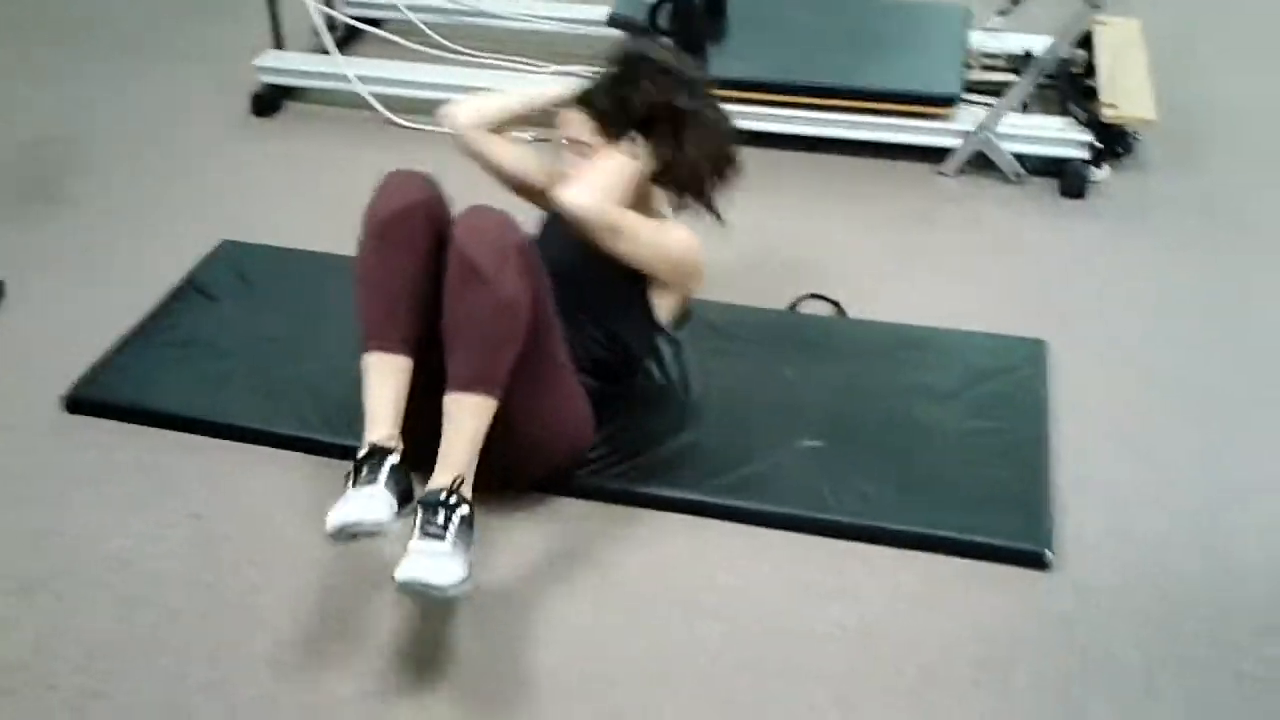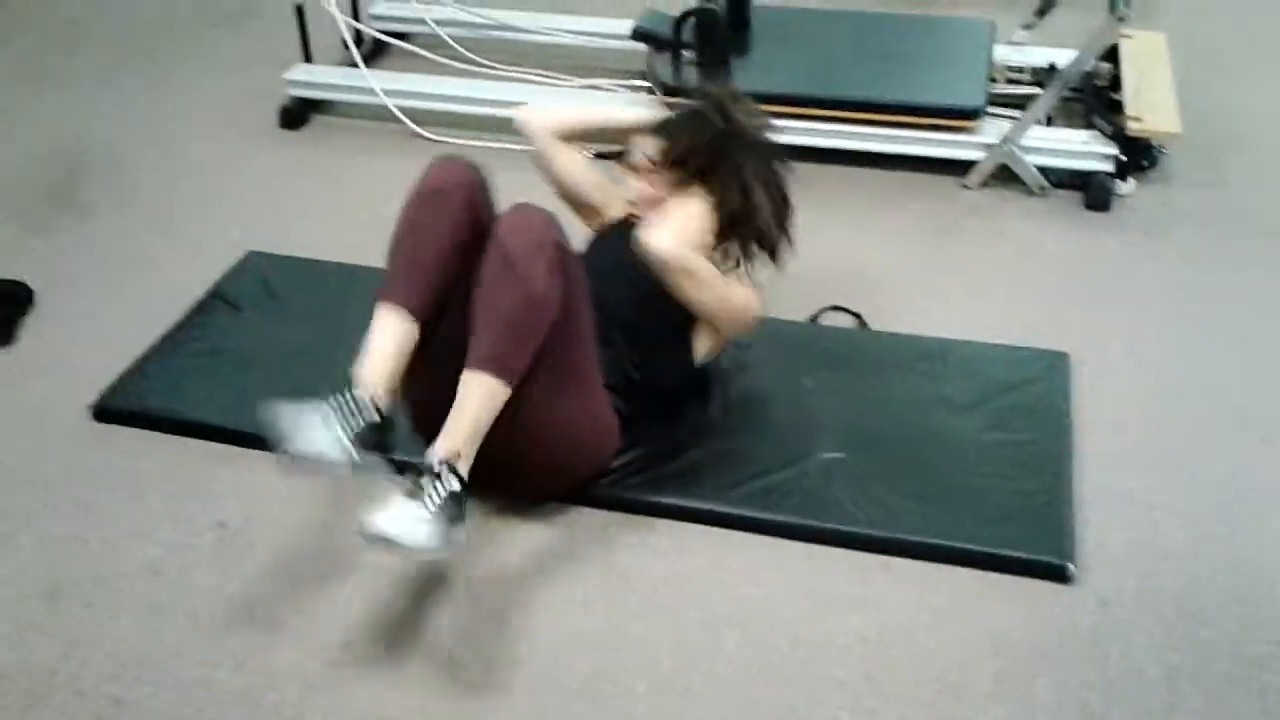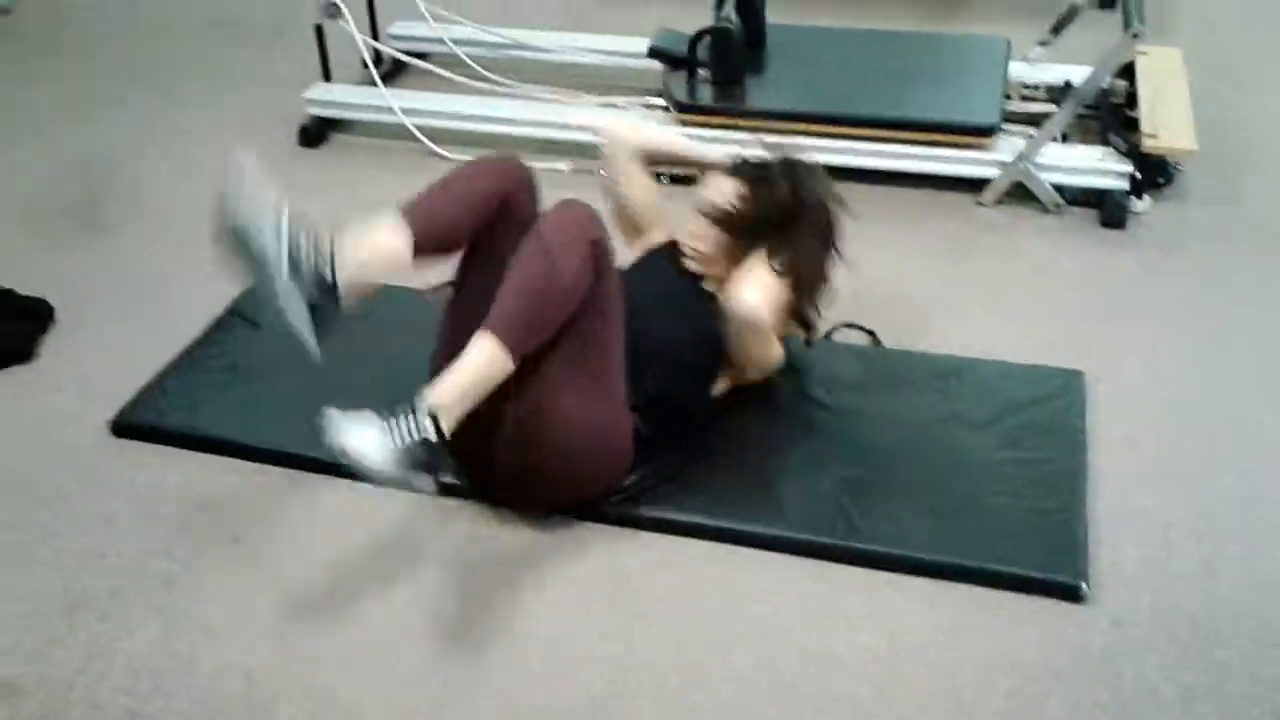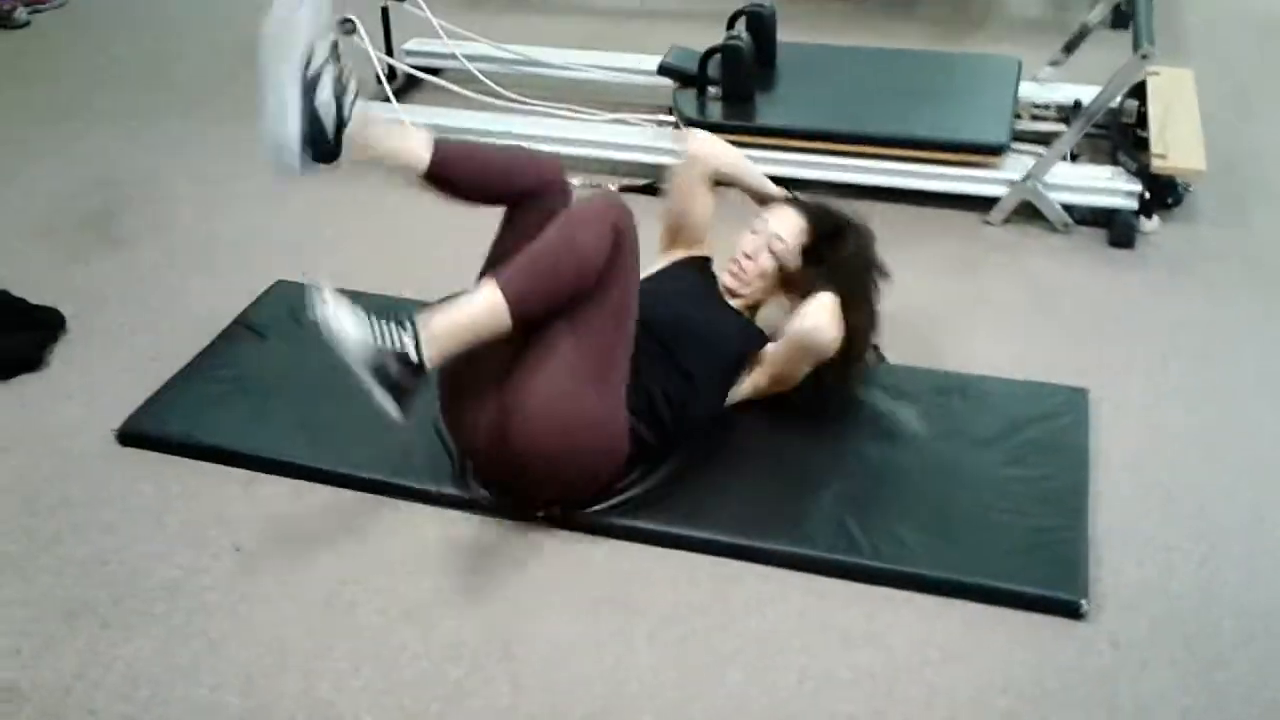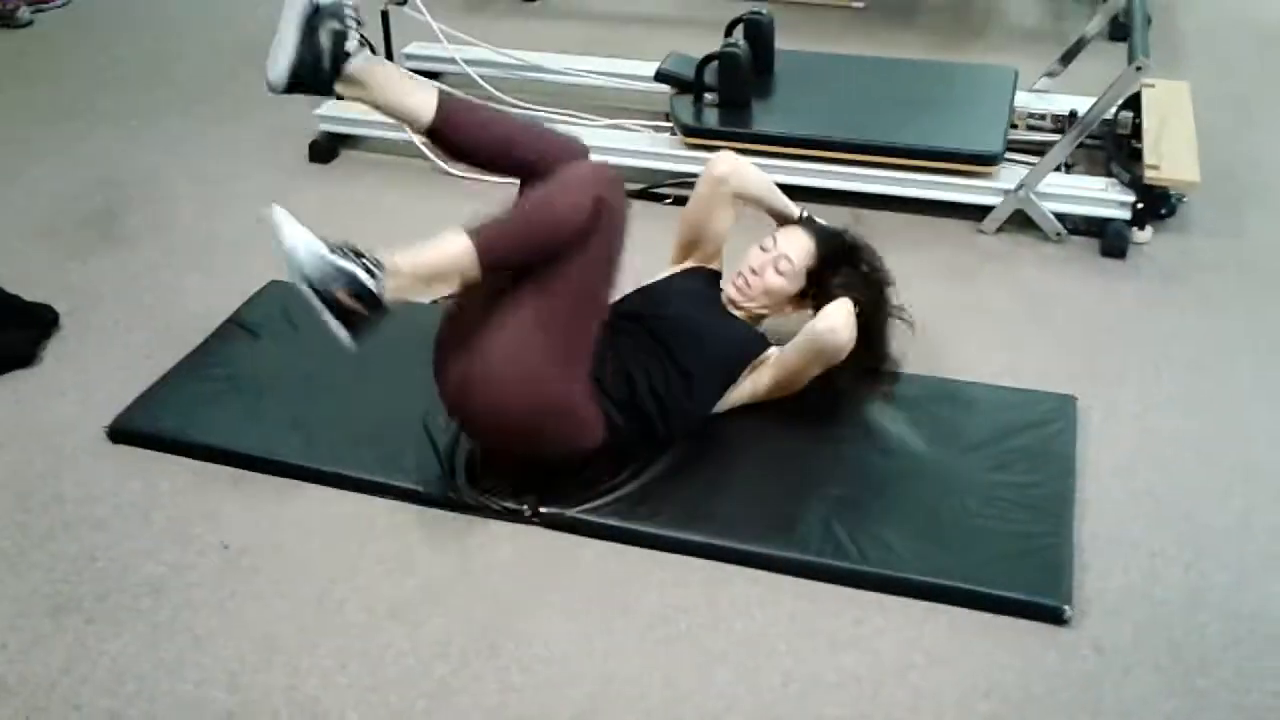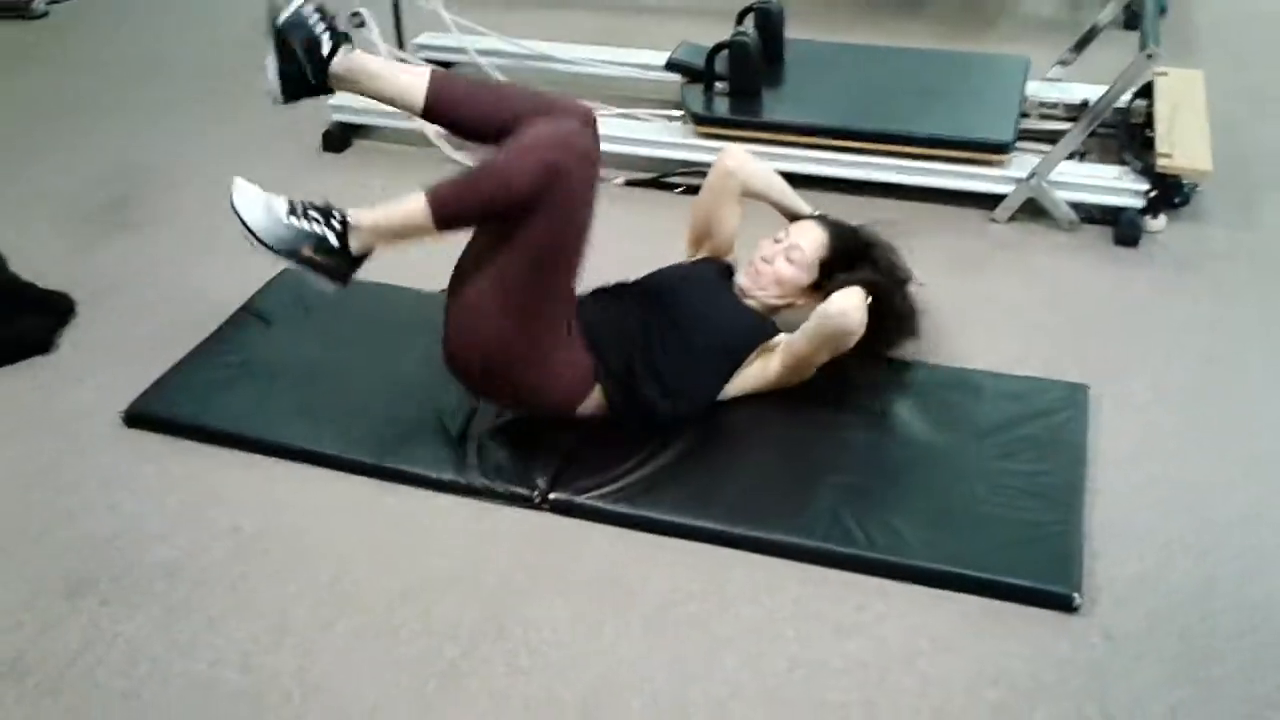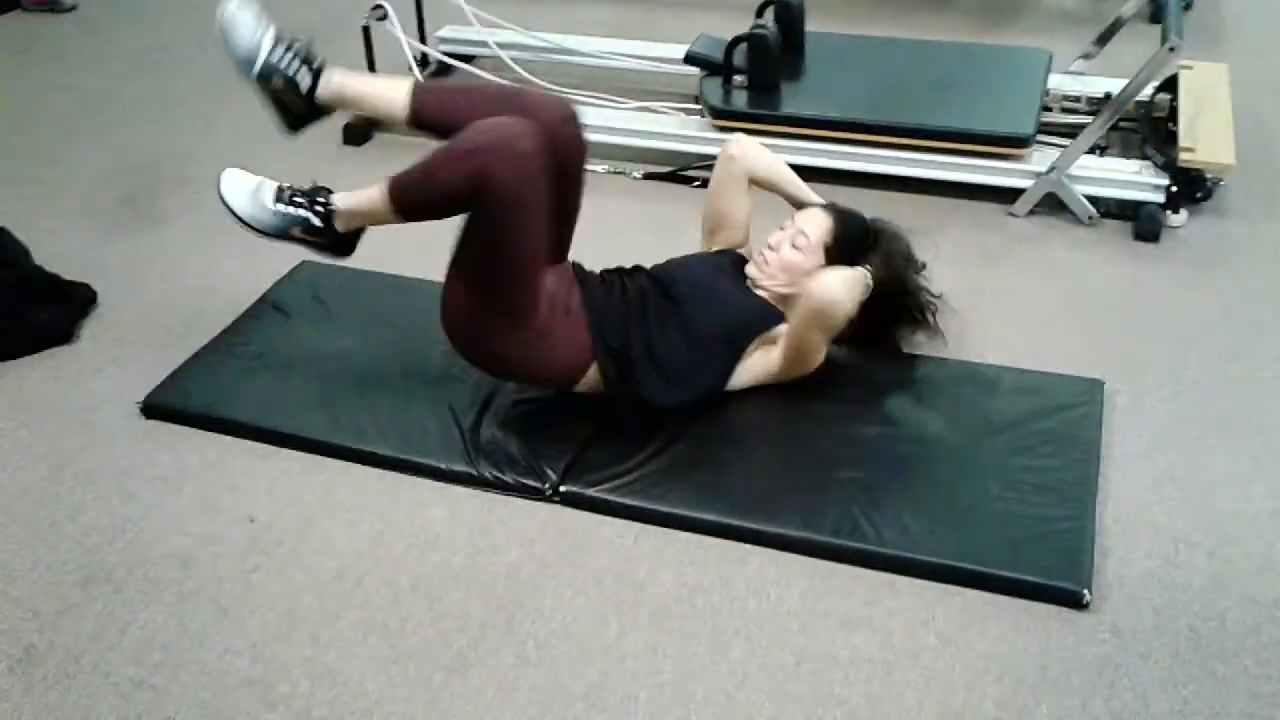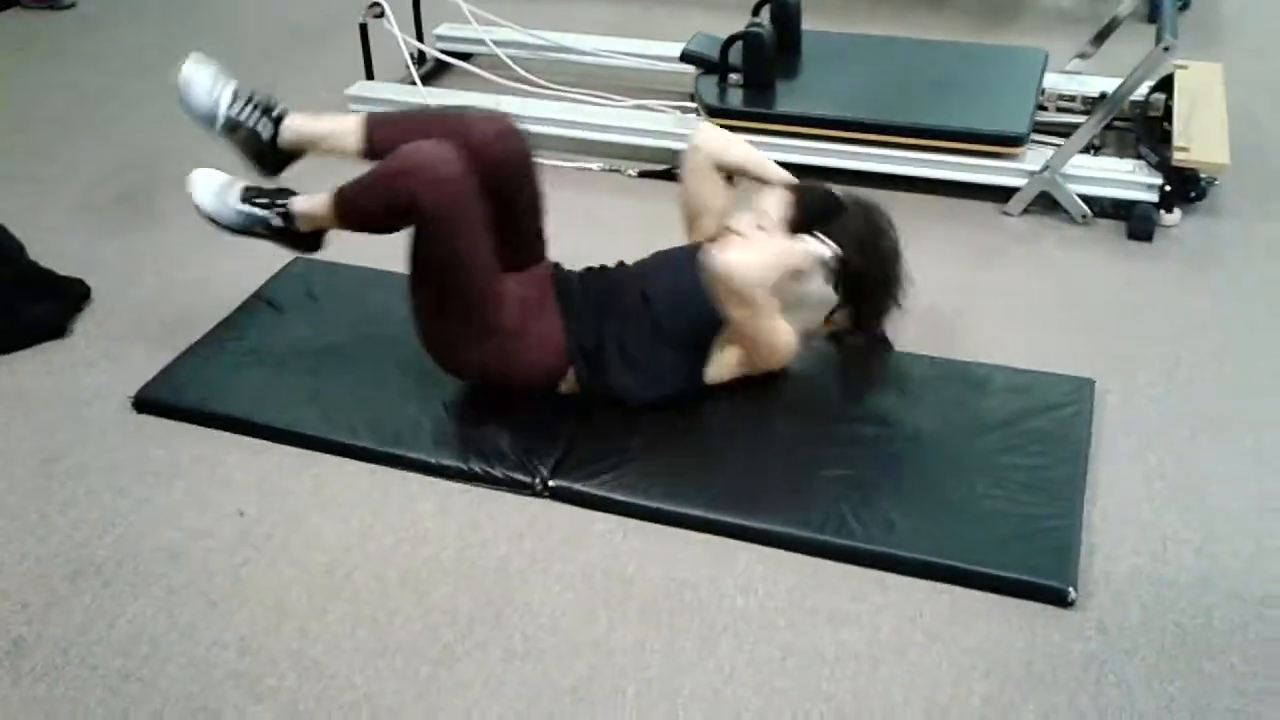
dt=0.1s
person 1, frame 1
left shoulder: (677, 255)
right shoulder: (563, 187)
left elbow: (579, 201)
right elbow: (462, 120)
left wrist: (640, 148)
right wrist: (572, 96)
left hip: (536, 426)
right hip: (446, 394)
left knee: (488, 230)
right knee: (408, 194)
left ankle: (450, 499)
right ankle: (383, 458)
person 1, frame 2
left shoulder: (728, 302)
right shoulder: (618, 219)
left elbow: (664, 255)
right elbow: (536, 124)
left wrist: (705, 185)
right wrist: (651, 120)
left hip: (559, 440)
right hip: (464, 399)
left knee: (528, 233)
right knee: (452, 178)
left ankle: (447, 481)
right ankle: (363, 412)
person 1, frame 3
left shoulder: (754, 345)
right shoulder: (661, 237)
left elbow: (754, 303)
right elbow: (620, 139)
left wrist: (771, 252)
right wrist: (725, 164)
left hip: (564, 451)
right hip: (480, 406)
left knee: (574, 225)
right knee: (505, 178)
left ankle: (426, 430)
right ankle: (326, 274)
person 1, frame 4
left shoulder: (762, 364)
right shoulder: (688, 264)
left elbow: (816, 333)
right elbow: (697, 150)
left wrist: (825, 287)
right wrist: (780, 200)
left hip: (557, 449)
right hip: (492, 397)
left knee: (608, 219)
right knee: (544, 180)
left ankle: (410, 354)
right ankle: (337, 125)
person 1, frame 5
left shoulder: (764, 367)
right shoulder: (699, 274)
left elbow: (834, 336)
right elbow: (723, 170)
left wrist: (844, 293)
right wrist: (795, 215)
left hip: (538, 408)
right hip: (484, 366)
left knee: (594, 187)
right knee: (563, 158)
left ankle: (371, 284)
right ankle: (342, 65)
person 1, frame 6
left shoulder: (780, 358)
right shoulder: (711, 263)
left elbow: (846, 322)
right elbow: (733, 163)
left wrist: (859, 285)
right wrist: (810, 218)
left hip: (534, 365)
right hip: (537, 321)
left knee: (560, 151)
right knee: (567, 124)
left ankle: (342, 242)
right ankle: (330, 56)
person 1, frame 7
left shoulder: (785, 348)
right shoulder: (728, 258)
left elbow: (828, 297)
right elbow: (738, 152)
left wrist: (861, 271)
right wrist: (818, 206)
left hip: (527, 337)
right hip: (555, 297)
left knee: (504, 142)
right knee: (548, 119)
left ankle: (328, 218)
right ankle: (313, 88)
person 1, frame 8
left shoulder: (764, 344)
right shoulder: (717, 253)
left elbow: (737, 266)
right elbow: (706, 145)
left wrist: (801, 255)
right wrist: (793, 185)
left hip: (510, 343)
right hip: (539, 290)
left knee: (428, 168)
right knee: (492, 137)
left ankle: (295, 220)
right ankle: (275, 133)
